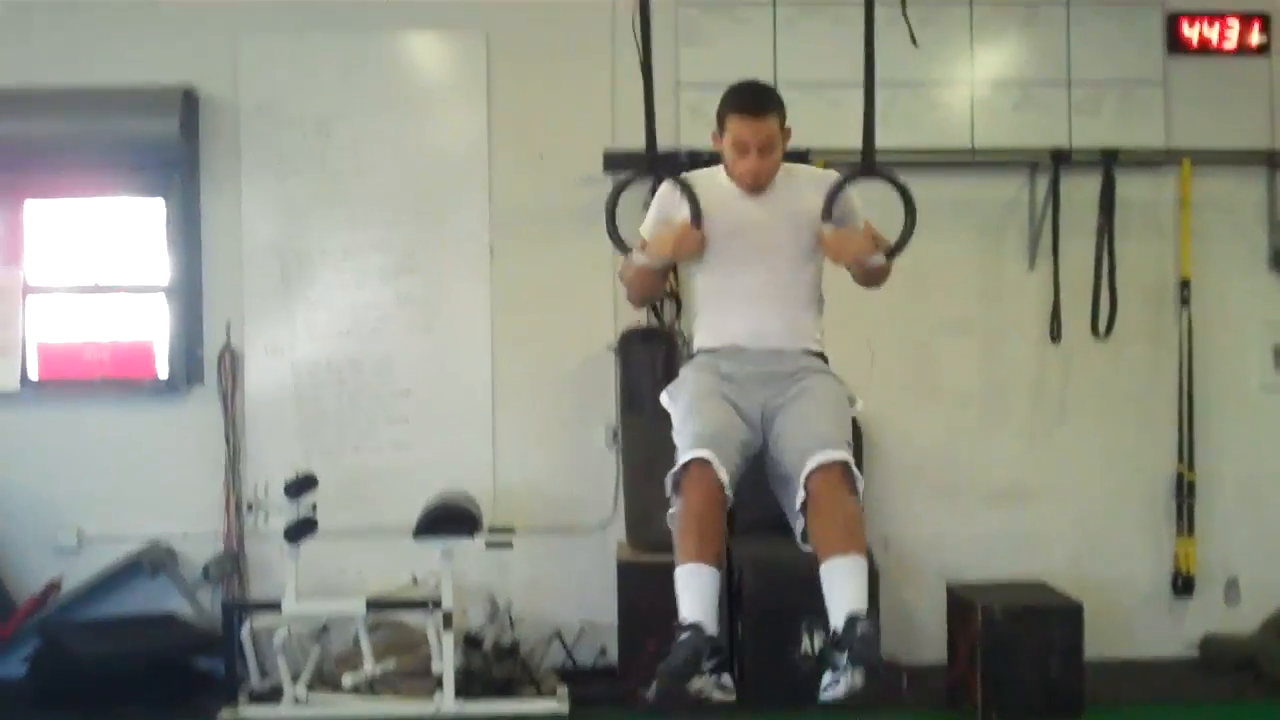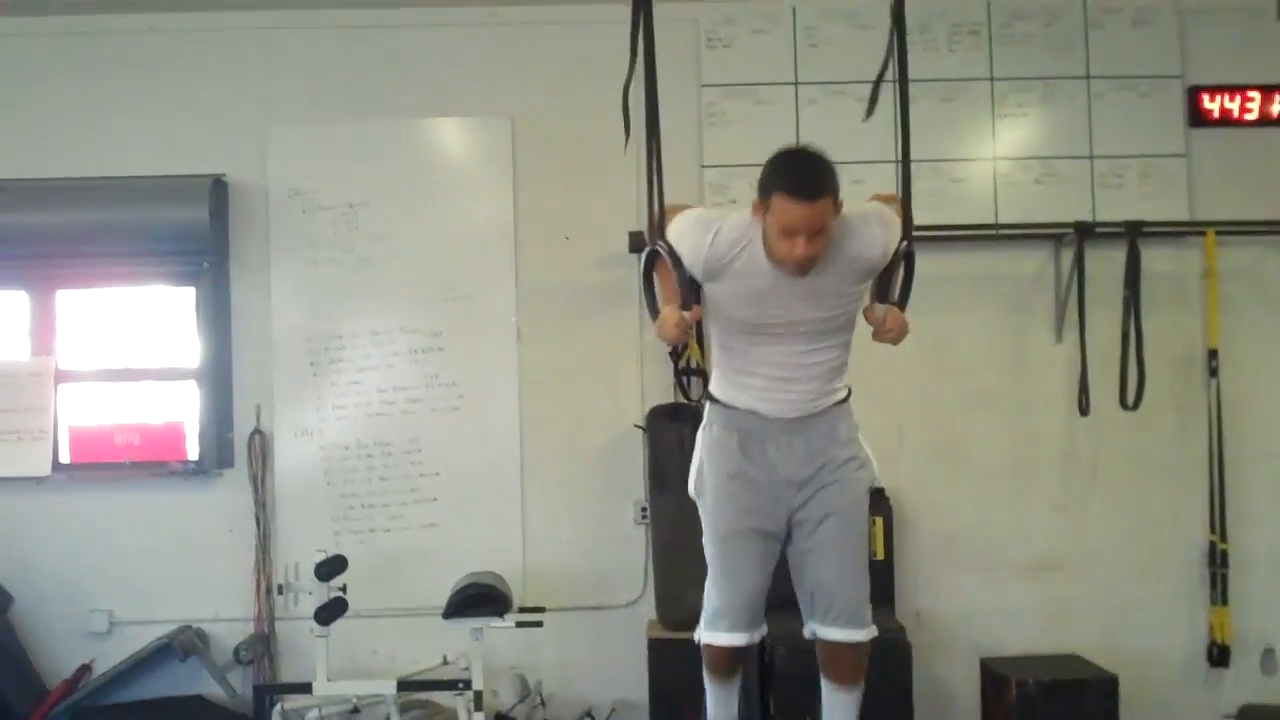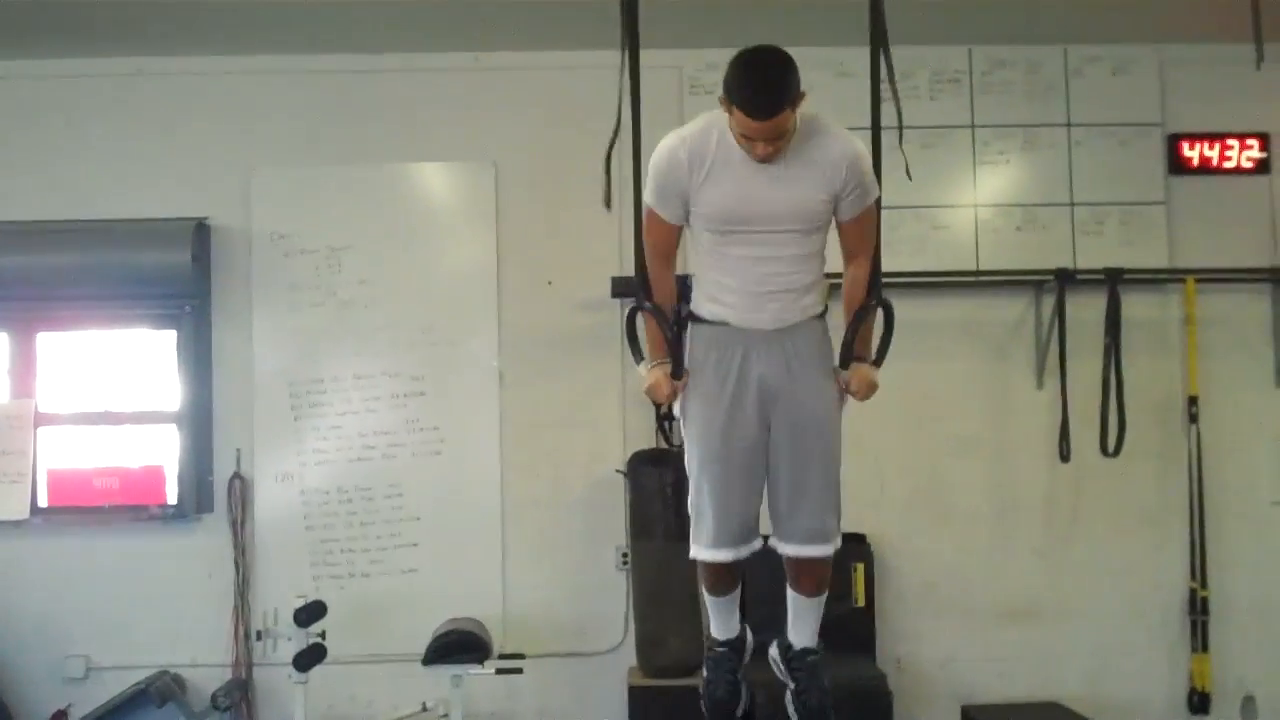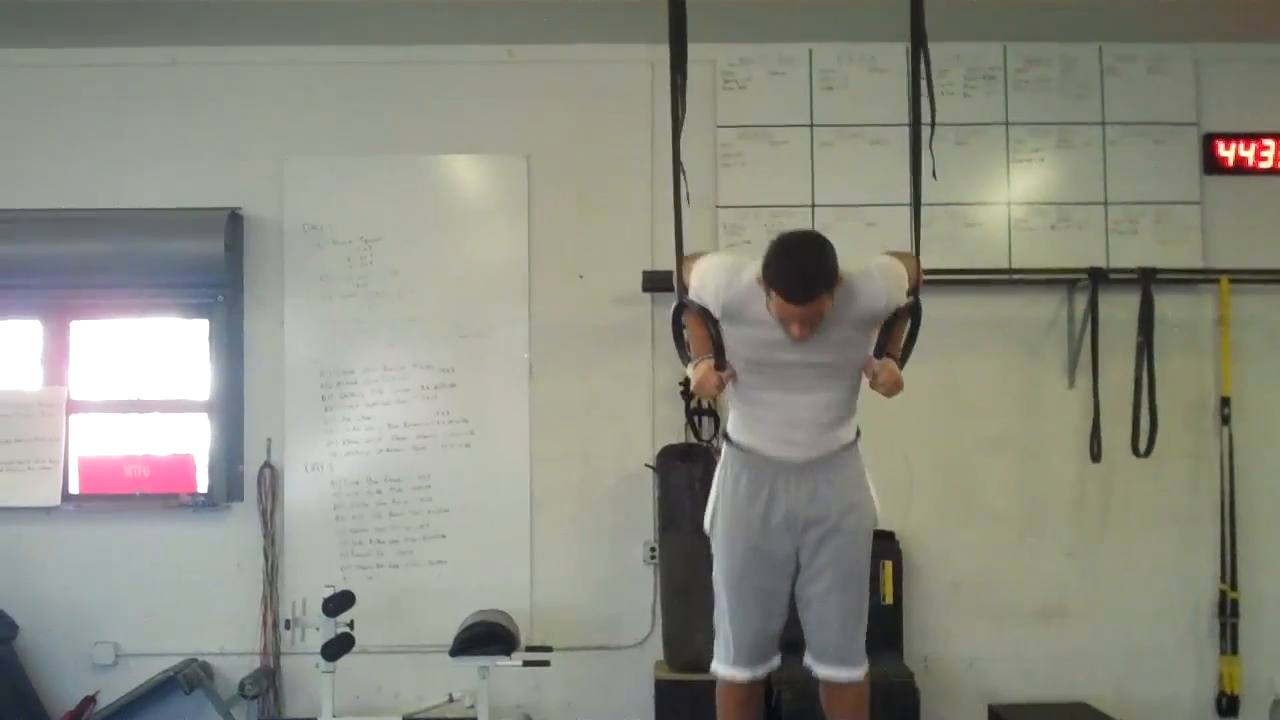
dt=0.7s
person 1, frame 1
left shoulder: (820, 190)
right shoulder: (682, 193)
left elbow: (877, 273)
right elbow: (637, 295)
left wrist: (868, 254)
right wrist: (657, 256)
left hip: (800, 368)
right hip: (718, 367)
left knee: (827, 472)
right knee: (702, 469)
left ankle: (851, 635)
right ankle: (695, 641)
person 1, frame 2
left shoulder: (868, 241)
right shoulder: (710, 242)
left elbow: (892, 203)
right elbow: (665, 224)
left wrist: (885, 309)
right wrist: (669, 306)
left hip: (827, 432)
right hip: (739, 430)
left knee: (845, 613)
right knee: (732, 613)
person 1, frame 3
left shoulder: (841, 153)
right shoulder: (681, 152)
left elbow: (859, 258)
right elbow: (658, 258)
left wrist: (860, 356)
right wrist: (658, 357)
left hip: (804, 347)
right hip: (718, 347)
left knee: (811, 524)
right knee: (720, 525)
left ankle: (801, 651)
right ankle: (726, 644)
person 1, frame 4
left shoulder: (871, 294)
right shoulder: (725, 286)
left elbow: (909, 267)
right elbow: (688, 269)
left wrist: (889, 357)
right wrist: (701, 358)
left hip: (835, 475)
right hip: (751, 473)
left knee: (842, 655)
right knee: (740, 652)
